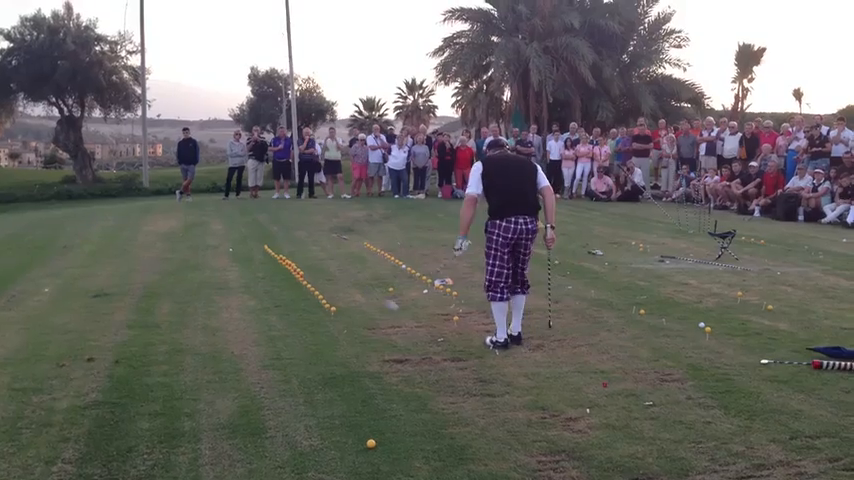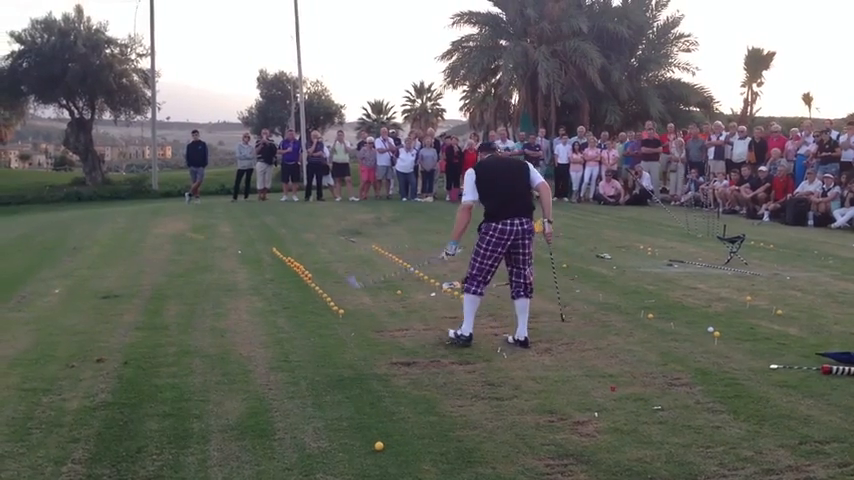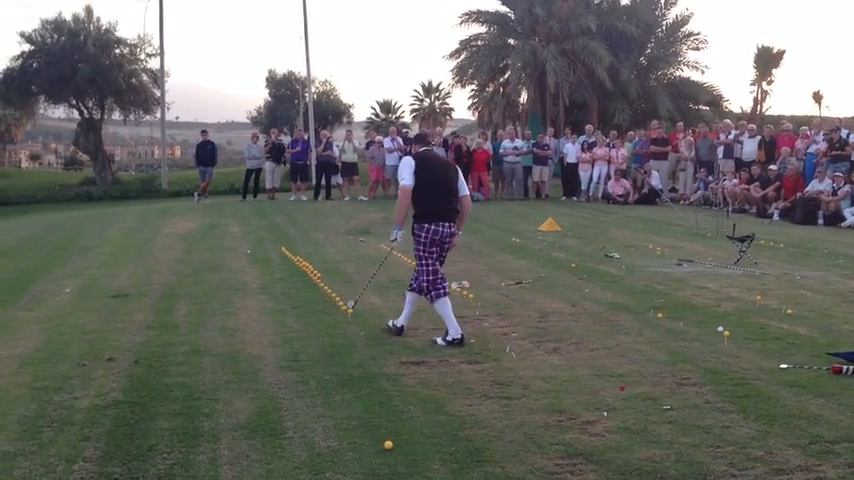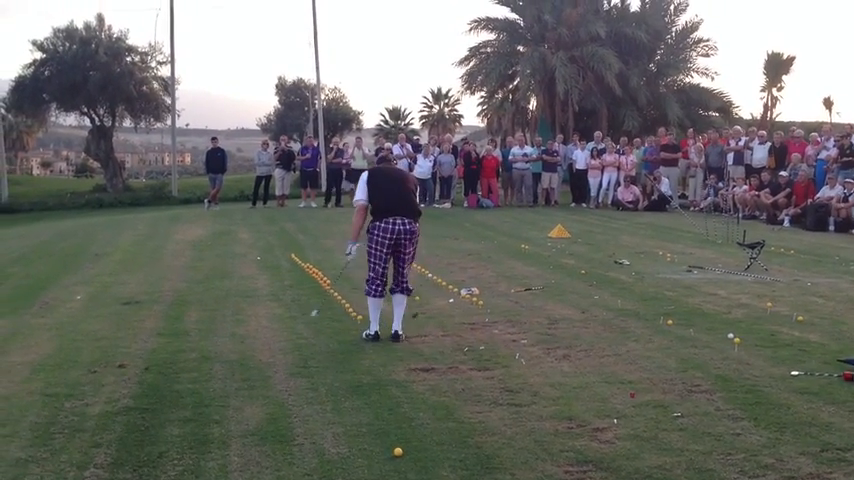
dt=0.7s
person 1, frame 1
left shoulder: (482, 165)
right shoulder: (529, 164)
left elbow: (470, 201)
right elbow: (548, 193)
left wrist: (462, 236)
right wrist: (550, 227)
left hip: (501, 224)
right hip: (529, 223)
left knee: (497, 280)
right knee: (519, 277)
left ankle: (500, 337)
right ankle: (515, 331)
person 1, frame 2
left shoulder: (475, 171)
right shoulder: (521, 163)
left elbow: (466, 208)
right elbow: (544, 189)
left wrist: (454, 241)
right wrist: (547, 222)
left hip: (496, 226)
right hip: (524, 224)
left knee: (476, 277)
right knee: (521, 279)
left ankle: (465, 332)
right ankle: (522, 335)
person 1, frame 3
left shoulder: (410, 160)
right shoulder: (451, 165)
left elbow: (405, 193)
right elbow: (466, 201)
left wrist: (397, 228)
right wrist: (458, 231)
left hip: (427, 225)
right hip: (448, 226)
left knee: (432, 281)
right knee: (424, 275)
left ankle: (454, 333)
right ankle: (401, 322)
person 1, frame 4
left shoulder: (369, 174)
right shoulder: (408, 177)
left elbow: (361, 209)
left wrist: (353, 243)
right wrist: (410, 249)
left hip: (382, 225)
right hip: (409, 225)
left knee: (376, 279)
right knee: (402, 279)
left ankle: (373, 330)
right ankle: (397, 329)
